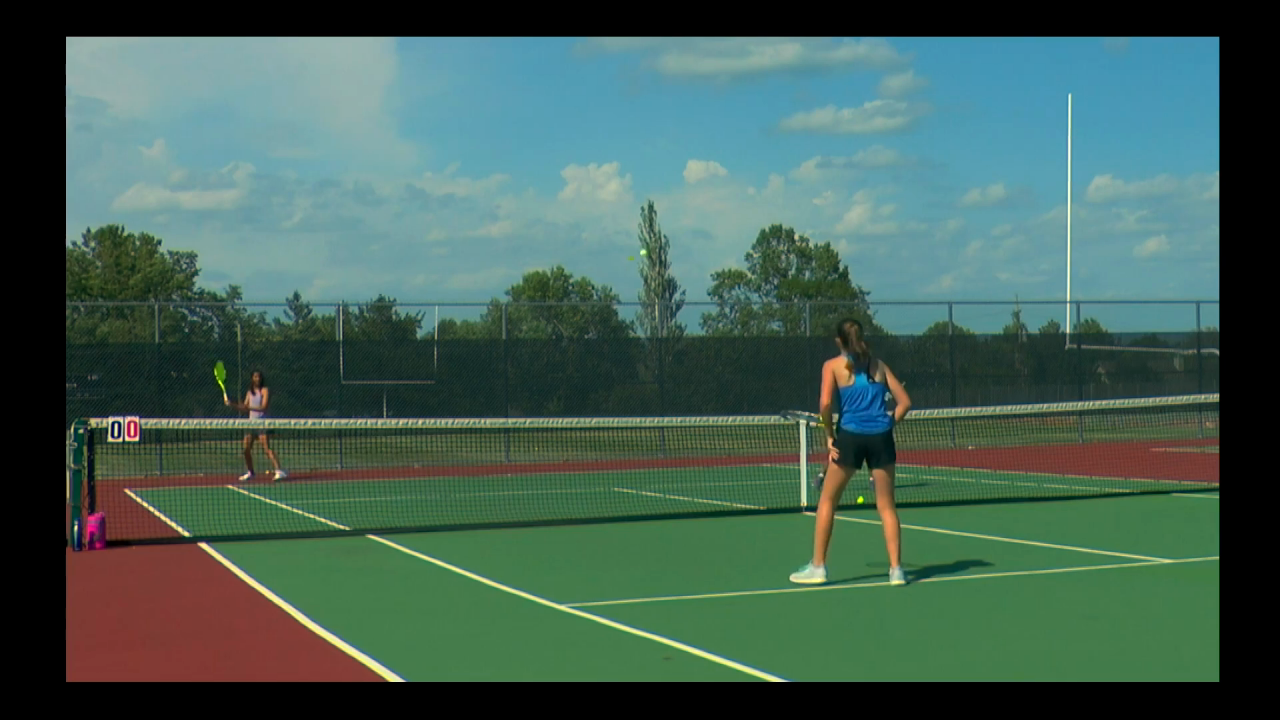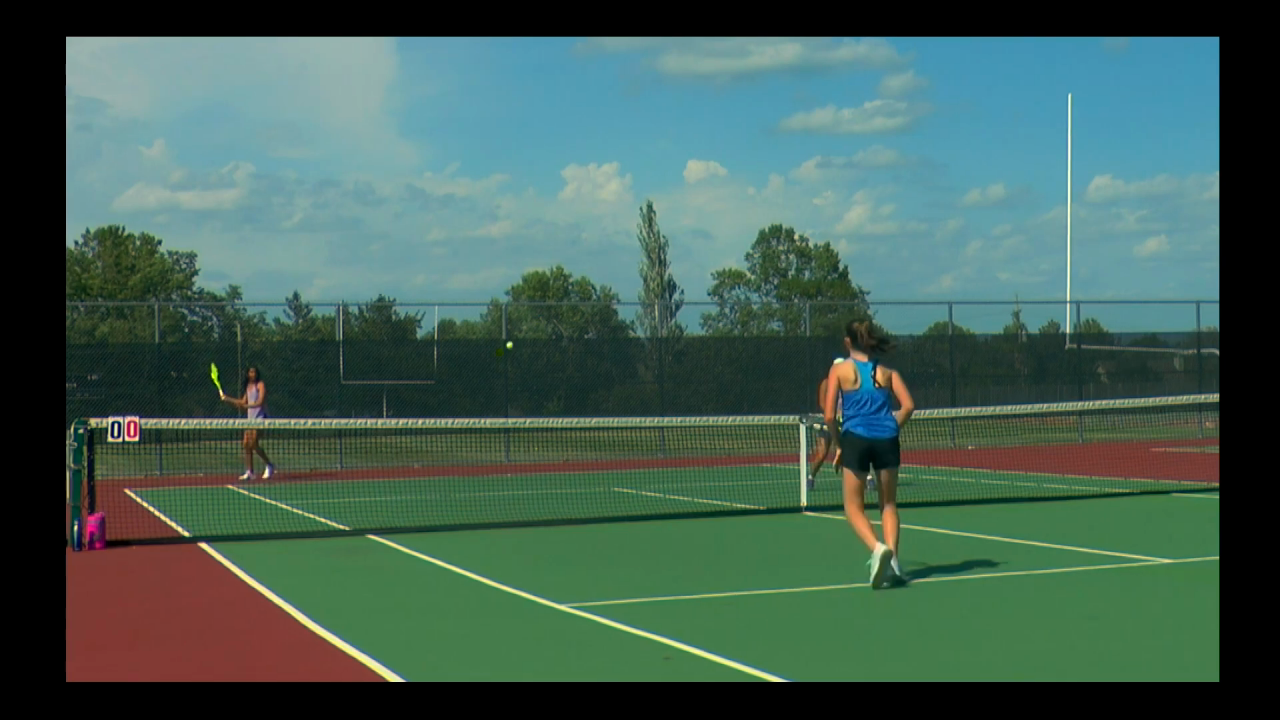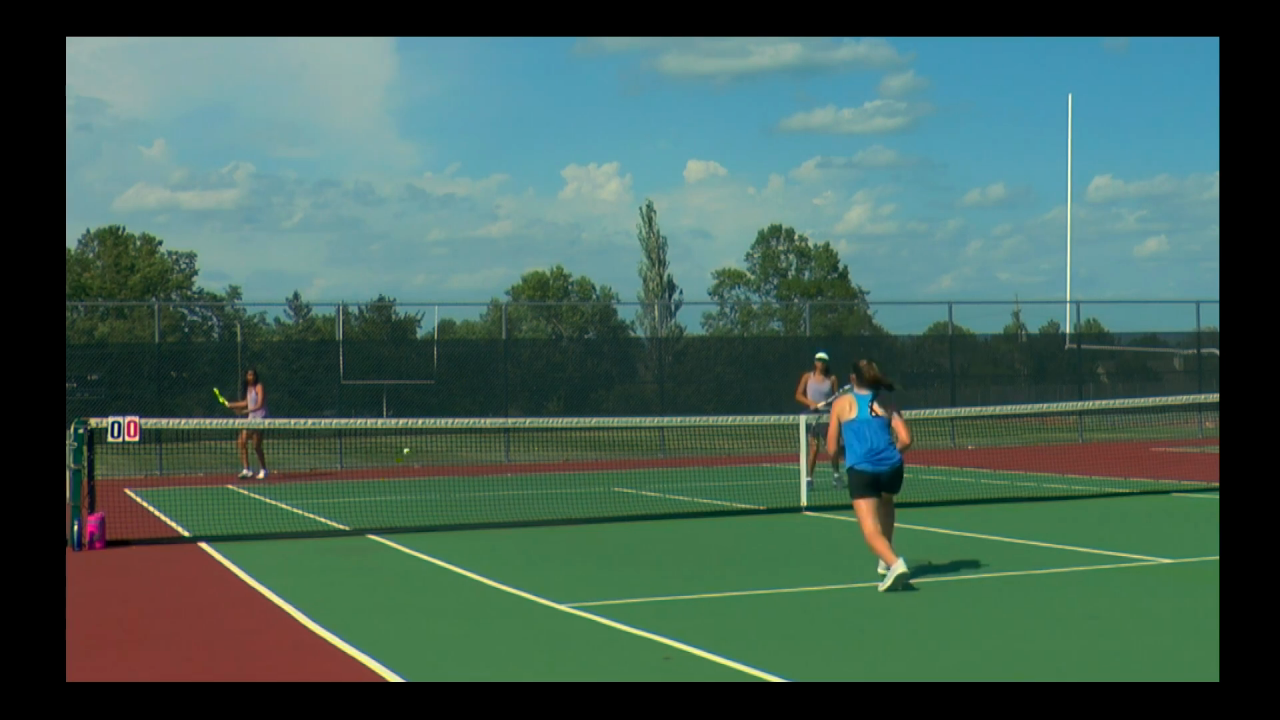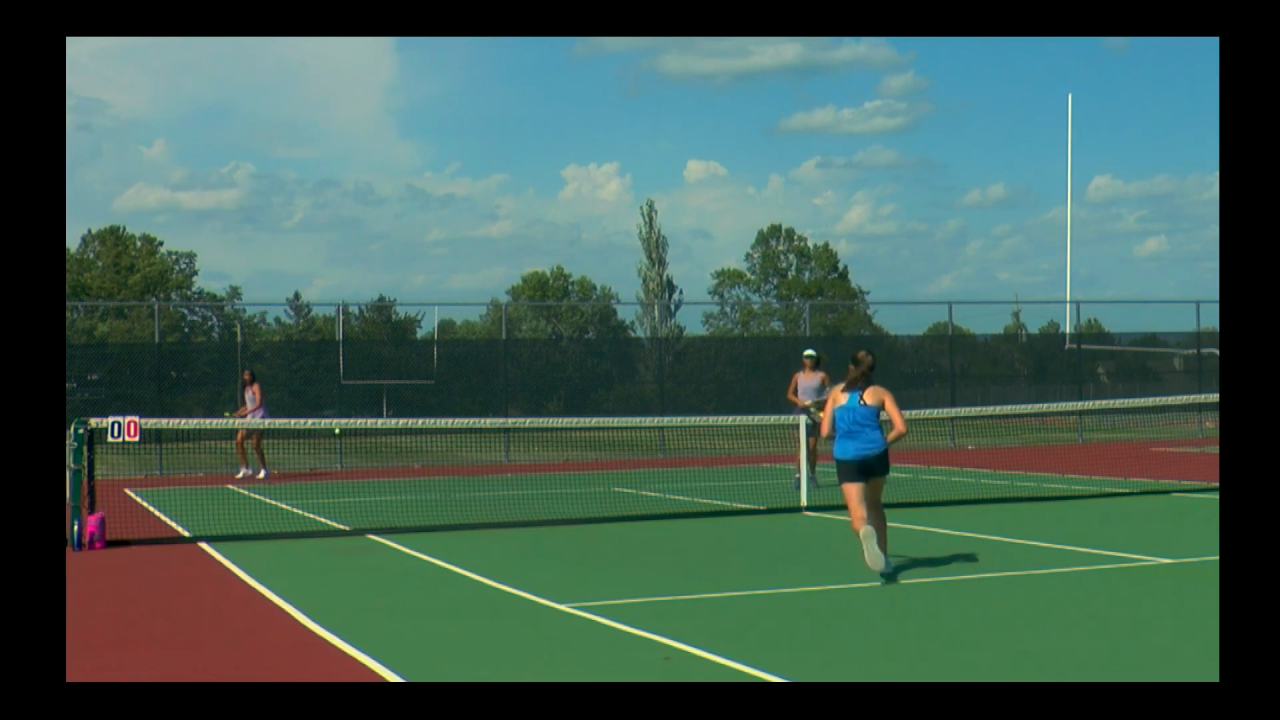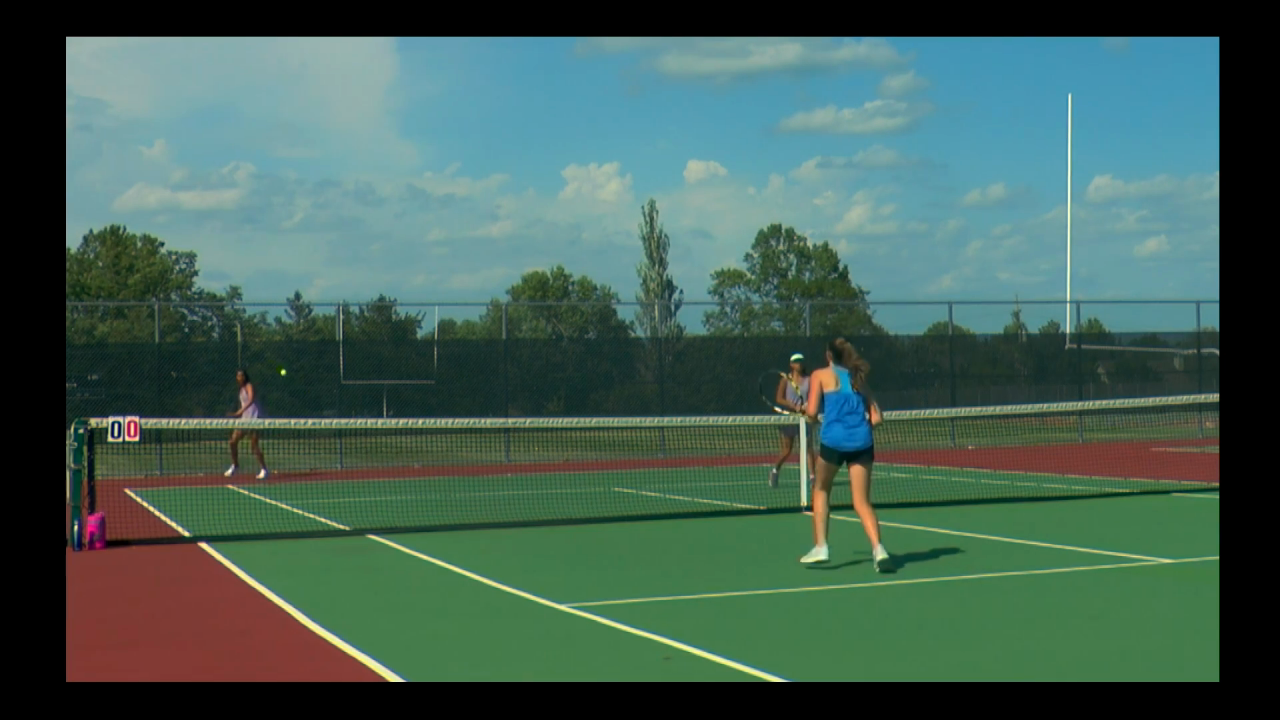
dt=0.2s
person 1, frame 1
left shoulder: (833, 366)
right shoulder: (878, 364)
left elbow: (826, 403)
right elbow: (905, 402)
left wrist: (829, 434)
left hip: (851, 435)
right hip: (881, 436)
left knee: (827, 502)
right knee: (886, 505)
left ankle: (817, 567)
right ankle: (896, 570)
person 1, frame 2
left shoulder: (839, 369)
right shoulder: (888, 370)
left elbow: (829, 415)
right elbow: (908, 406)
left wrist: (838, 441)
left hip: (857, 439)
right hip: (887, 439)
left knee: (854, 509)
right knee: (889, 504)
left ankle: (878, 549)
right ankle: (893, 560)
person 1, frame 3
left shoulder: (840, 404)
right shoulder: (887, 405)
left elbow: (832, 448)
right elbow: (905, 441)
left hip: (860, 470)
right hip: (891, 468)
left knee: (873, 533)
right knee: (886, 505)
left ankle: (895, 563)
right ankle: (887, 561)
person 1, frame 4
left shoulder: (836, 392)
right shoulder: (882, 392)
left elbow: (825, 432)
right elbow: (901, 428)
left hip: (846, 456)
right hip: (875, 452)
left knee: (860, 518)
right knee: (875, 505)
left ankle: (866, 532)
right ankle: (883, 560)
person 1, frame 5
left shoulder: (820, 375)
right shoulder: (860, 380)
left elbow: (812, 411)
right elbow: (876, 418)
left wrist: (803, 409)
left hip: (833, 441)
right hip: (862, 442)
left knee: (821, 490)
right knee: (862, 503)
left ankle: (820, 547)
right ankle: (878, 549)
